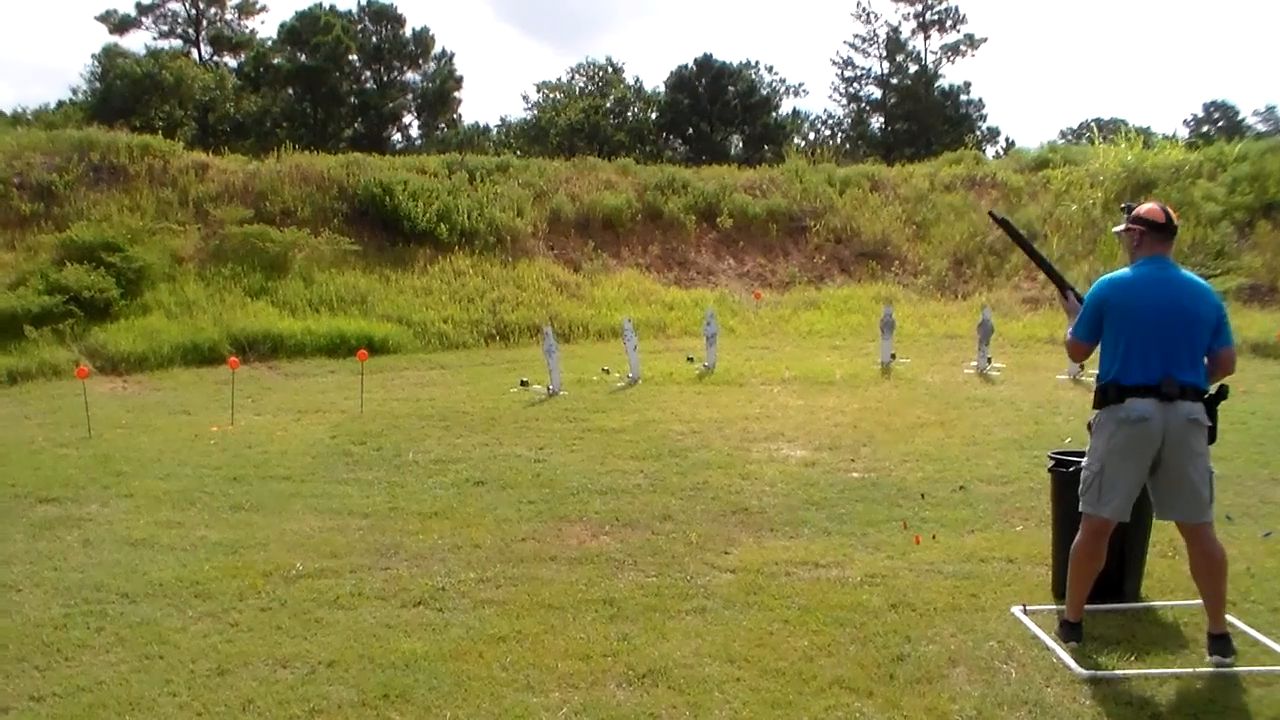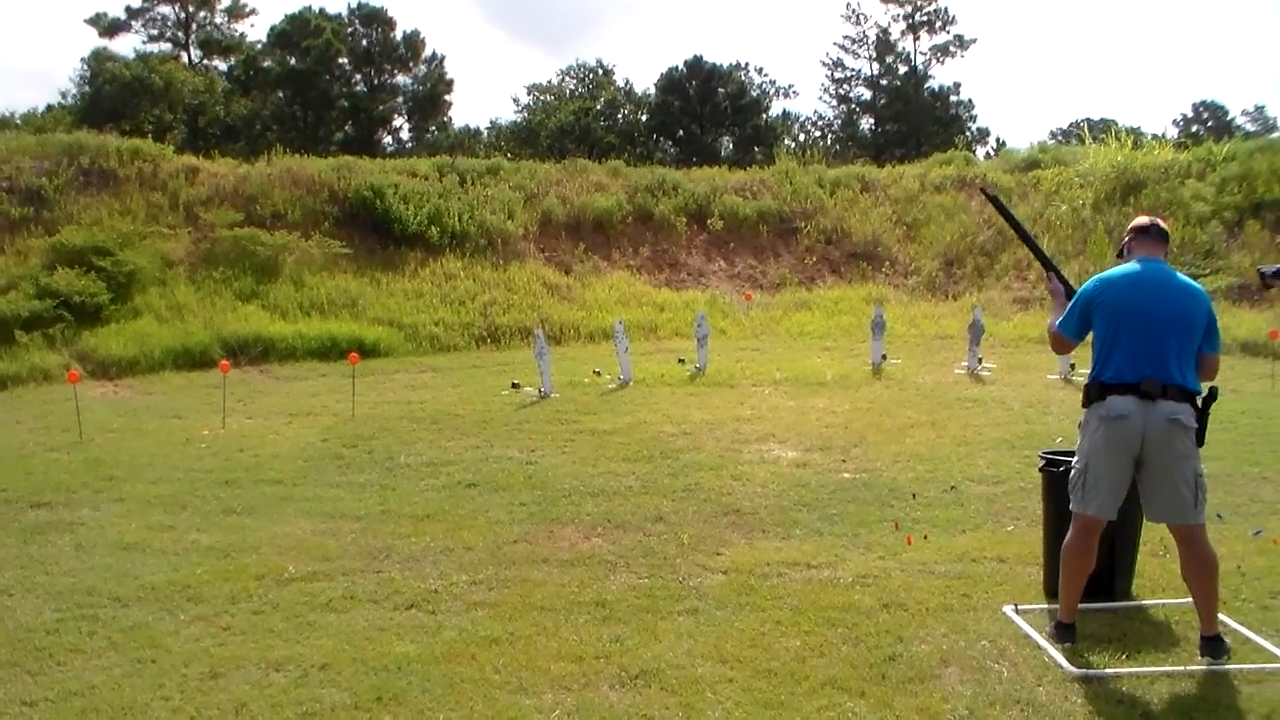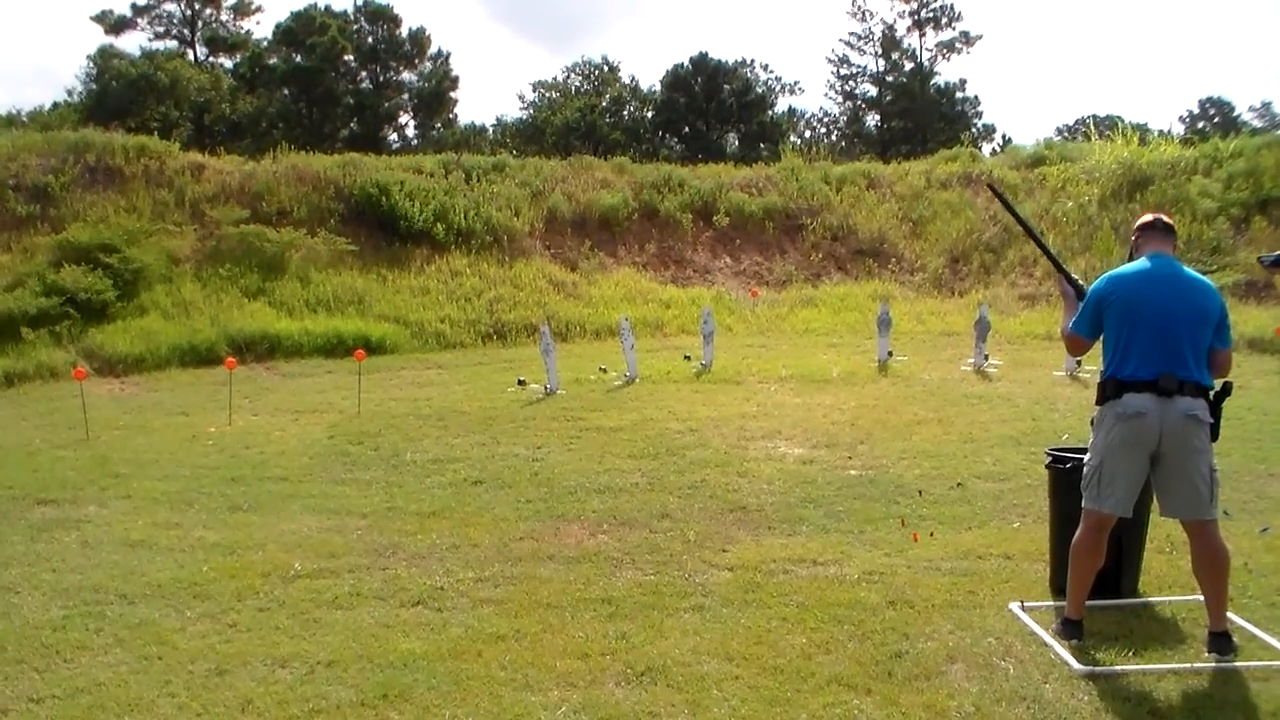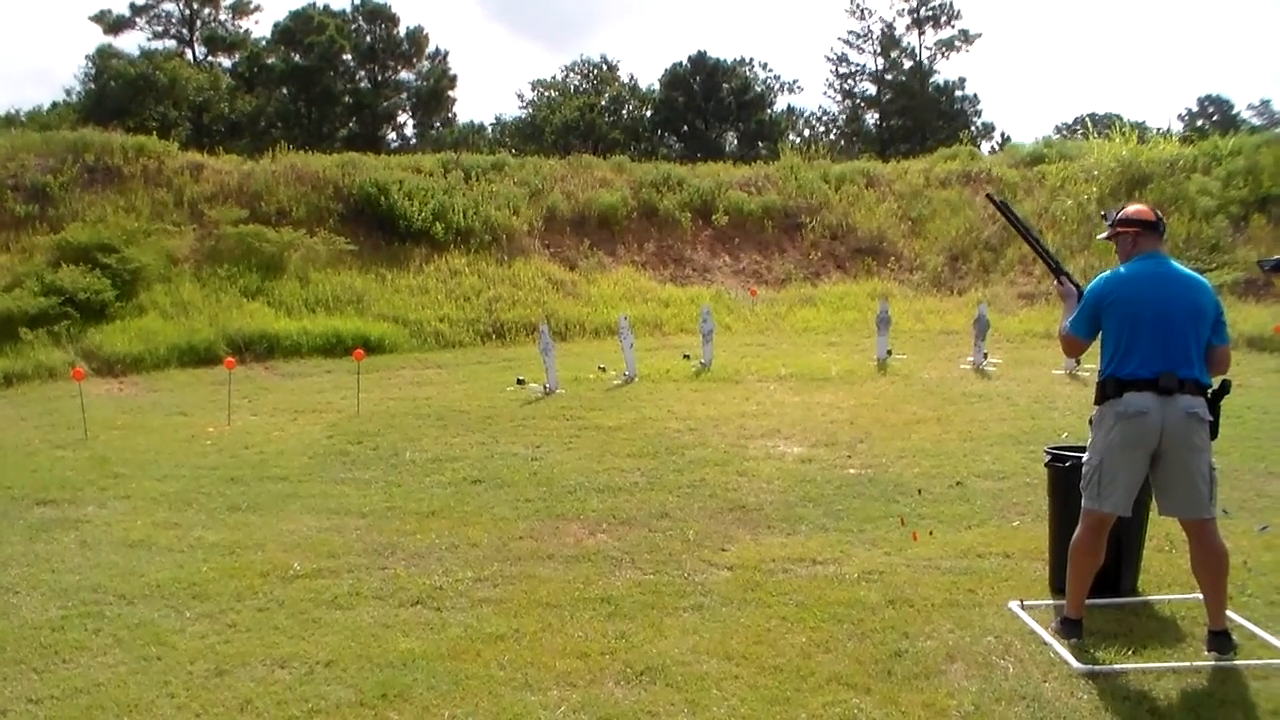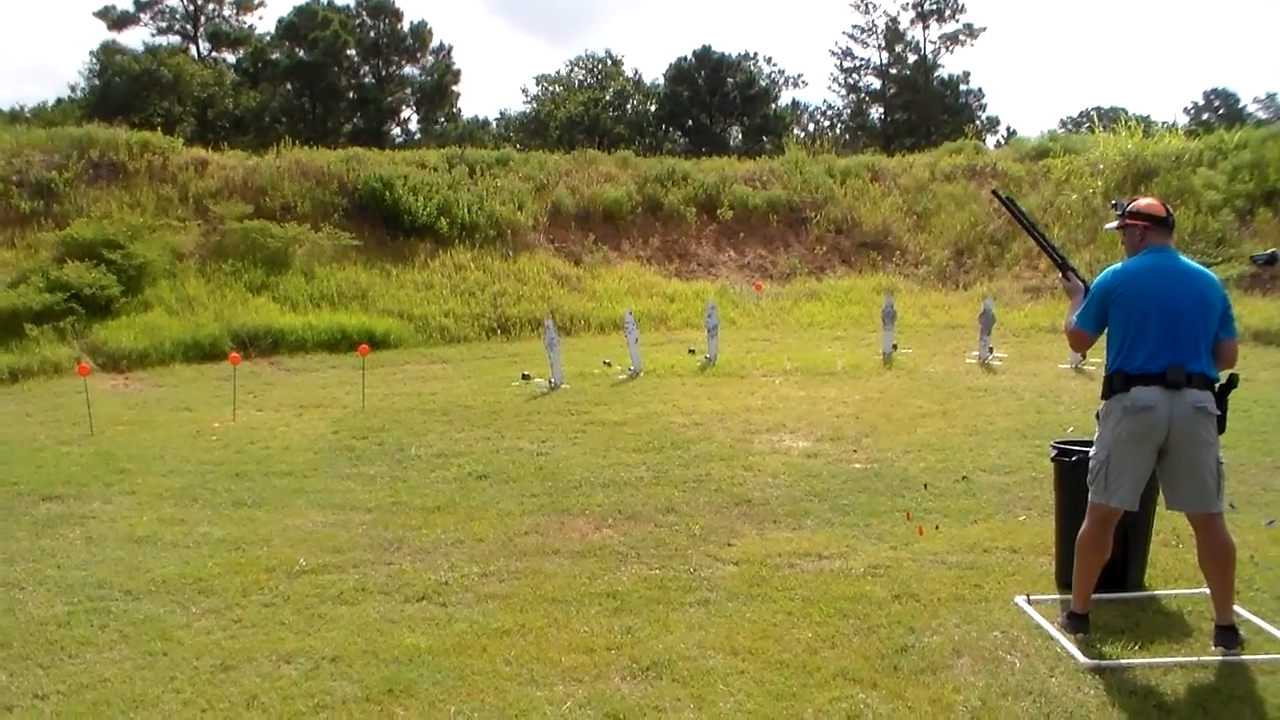
dt=1s
person 1, frame 1
left shoulder: (1110, 287)
right shoulder: (1204, 293)
left elbow: (1076, 351)
right elbow: (1225, 364)
left wrist: (1073, 315)
left hip: (1126, 414)
right hip: (1186, 417)
left knee: (1096, 524)
right knee: (1199, 528)
left ankle: (1071, 622)
right ankle: (1219, 636)
person 1, frame 2
left shoulder: (1102, 286)
right shoulder: (1196, 295)
left elbow: (1059, 343)
right elbow: (1208, 369)
left wrist: (1058, 301)
left hip: (1112, 413)
right hip: (1173, 416)
left knee: (1085, 523)
right knee: (1190, 529)
left ankle: (1065, 622)
right ankle: (1211, 636)
person 1, frame 3
left shoulder: (1112, 283)
right shoulder: (1207, 291)
left elbow: (1075, 345)
right elbow: (1222, 365)
left wrist: (1070, 301)
left hip: (1127, 409)
right hip: (1188, 412)
left knee: (1096, 519)
right knee: (1202, 524)
left ankle: (1072, 619)
right ankle: (1219, 632)
person 1, frame 4
left shoulder: (1109, 284)
right shoulder: (1202, 288)
left elbow: (1071, 346)
right elbow: (1221, 362)
left wrist: (1069, 302)
left hip: (1127, 408)
right hip: (1187, 410)
left knee: (1095, 518)
right knee: (1201, 523)
left ankle: (1072, 617)
right ankle: (1219, 630)
person 1, frame 5
left shoulder: (1115, 279)
right shoulder: (1209, 282)
left elbow: (1078, 340)
right elbow: (1228, 357)
left wrist: (1076, 297)
left hip: (1134, 403)
right hip: (1194, 405)
left knee: (1102, 513)
right knee: (1208, 518)
left ankle: (1078, 612)
right ankle: (1226, 625)
